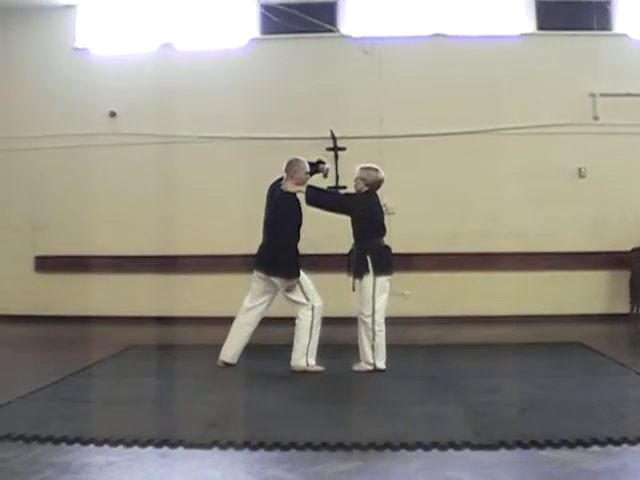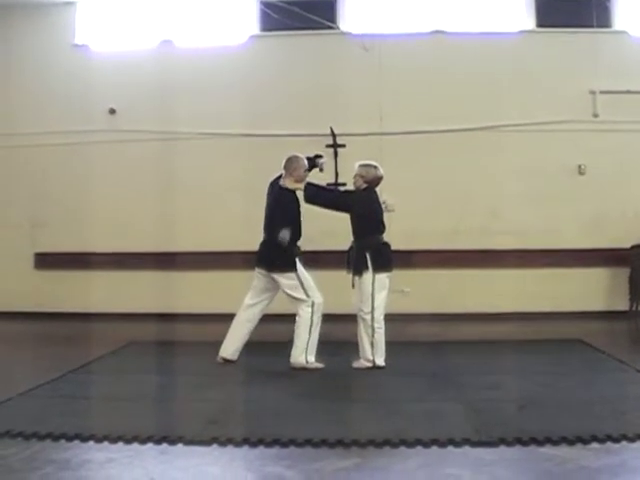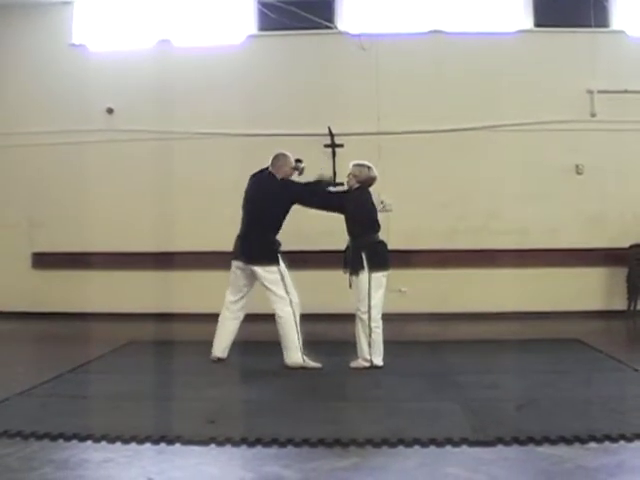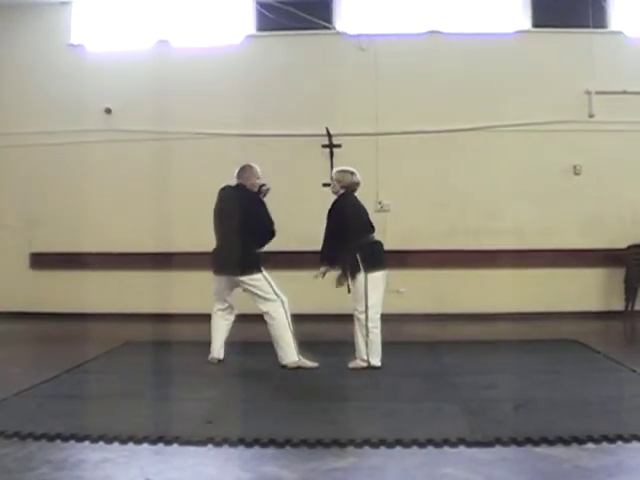
dt=0.4s
person 1, frame 1
left shoulder: (276, 187)
right shoulder: (289, 202)
left elbow: (299, 168)
right elbow: (288, 240)
left wrist: (318, 166)
right wrist: (292, 274)
left hip: (265, 260)
right hip: (281, 263)
left knee: (252, 308)
right knee: (311, 305)
left ankle: (227, 356)
right ankle: (302, 361)
person 1, frame 2
left shoulder: (276, 186)
right shoulder: (285, 196)
left elbow: (294, 165)
right elbow: (280, 220)
left wrist: (314, 160)
right wrist: (282, 233)
left hip: (266, 256)
right hip: (282, 259)
left knee: (252, 305)
right knee: (312, 302)
left ankle: (227, 352)
right ankle: (302, 358)
person 1, frame 3
left shoulder: (256, 179)
right shoulder: (282, 187)
left elbow: (270, 175)
right elbow: (308, 193)
left wrist: (294, 168)
right wrist: (324, 180)
left hip: (242, 251)
right hip: (265, 253)
left knee: (234, 301)
right knee: (286, 303)
left ankle: (218, 351)
right ankle: (295, 357)
person 1, frame 4
left shoulder: (223, 194)
right shoulder: (251, 200)
right elbow: (268, 231)
right wrist: (254, 245)
left hip: (221, 261)
right hip: (245, 262)
left knee: (222, 307)
right knee: (276, 305)
left ankle: (215, 353)
right ankle: (291, 357)
person 2, frame 1
left shoulder: (365, 202)
right shoulder: (365, 201)
left elbow: (333, 201)
right elbow: (337, 199)
left wrist: (304, 190)
right wrist: (305, 189)
left hip: (373, 263)
right hip: (369, 261)
left knee: (372, 314)
right knee: (366, 314)
left ankle: (375, 361)
right ankle: (370, 359)
person 2, frame 2
left shoulder: (364, 199)
right shoulder: (364, 198)
left elbow: (331, 198)
right elbow: (335, 196)
left wrist: (302, 187)
right wrist: (305, 187)
left hip: (372, 260)
right hip: (370, 258)
left knee: (371, 311)
right knee: (366, 311)
left ankle: (375, 358)
right ankle: (370, 356)
person 2, frame 3
left shoulder: (353, 197)
right shoulder: (360, 197)
left elbow: (322, 201)
right elbow: (330, 199)
left hip: (368, 259)
right hip: (369, 257)
left knee: (368, 311)
right knee: (365, 310)
left ankle: (372, 358)
right ankle: (368, 356)
person 2, frame 4
left shoulder: (341, 205)
right shoulder: (350, 203)
left elbow: (333, 236)
left wrist: (326, 263)
right wrist: (343, 267)
left hip: (365, 261)
right hip: (368, 259)
left knee: (366, 312)
right knee: (364, 311)
left ankle: (371, 358)
right ankle: (366, 356)
